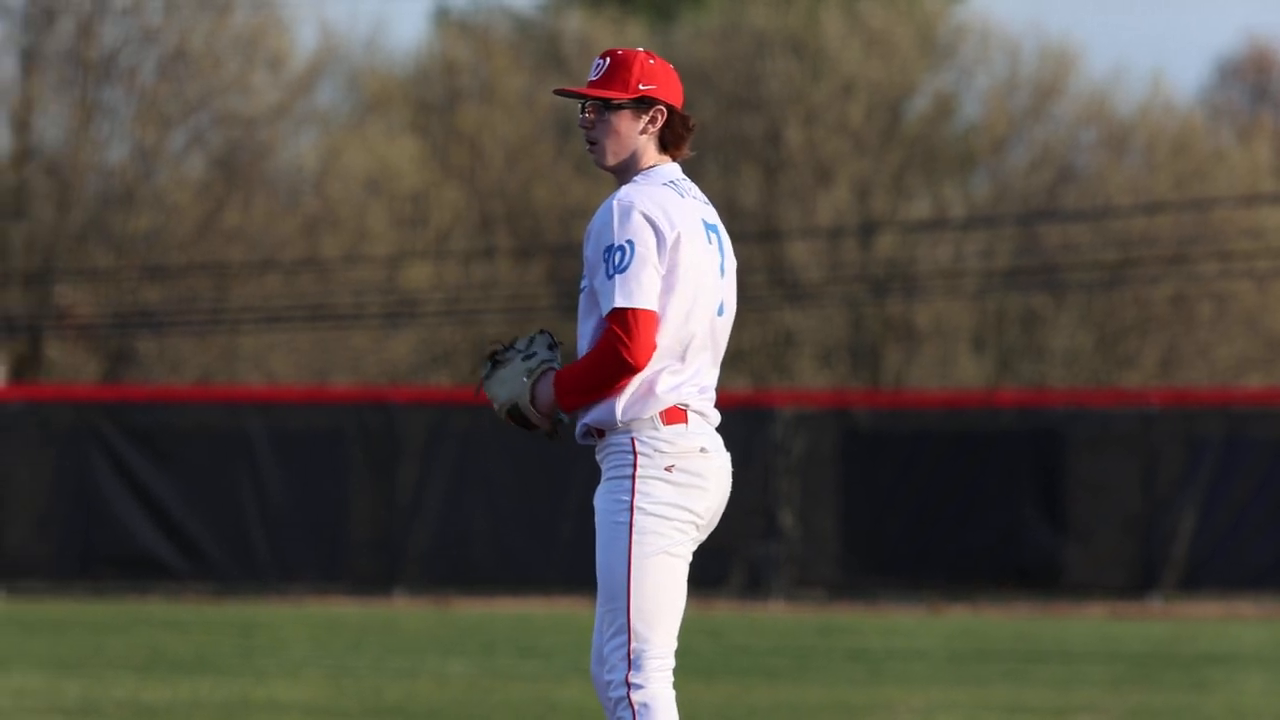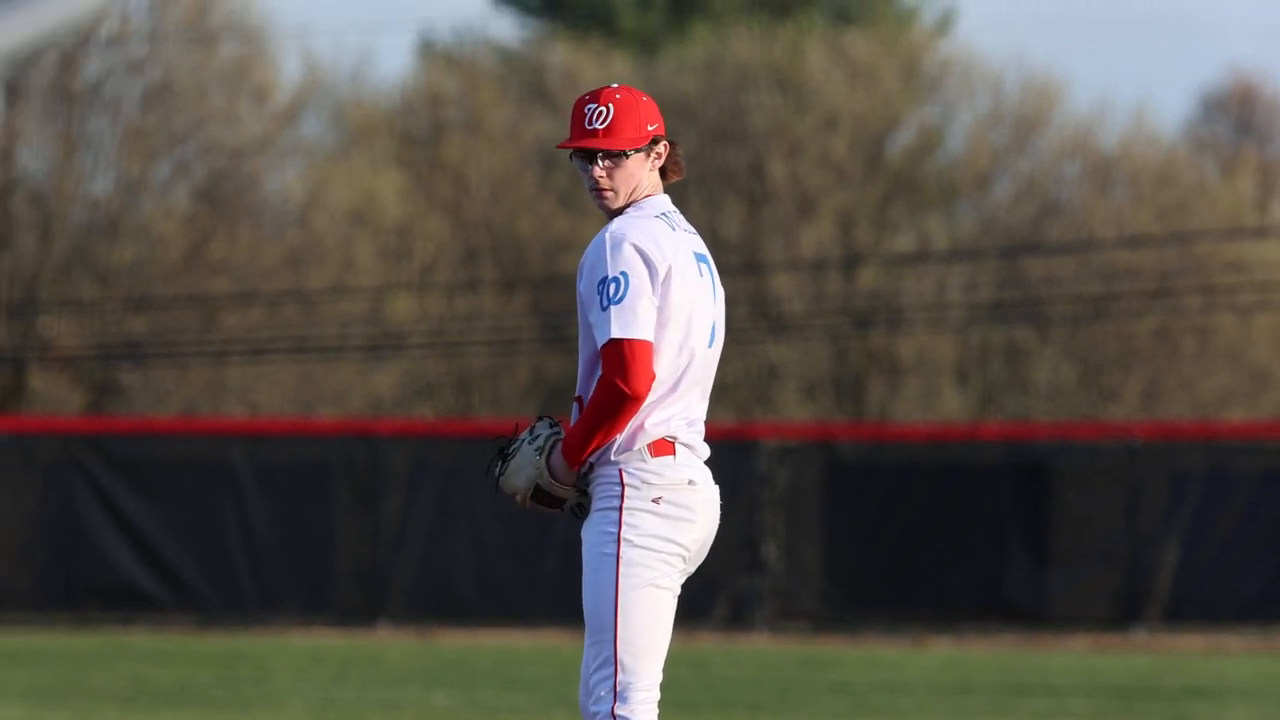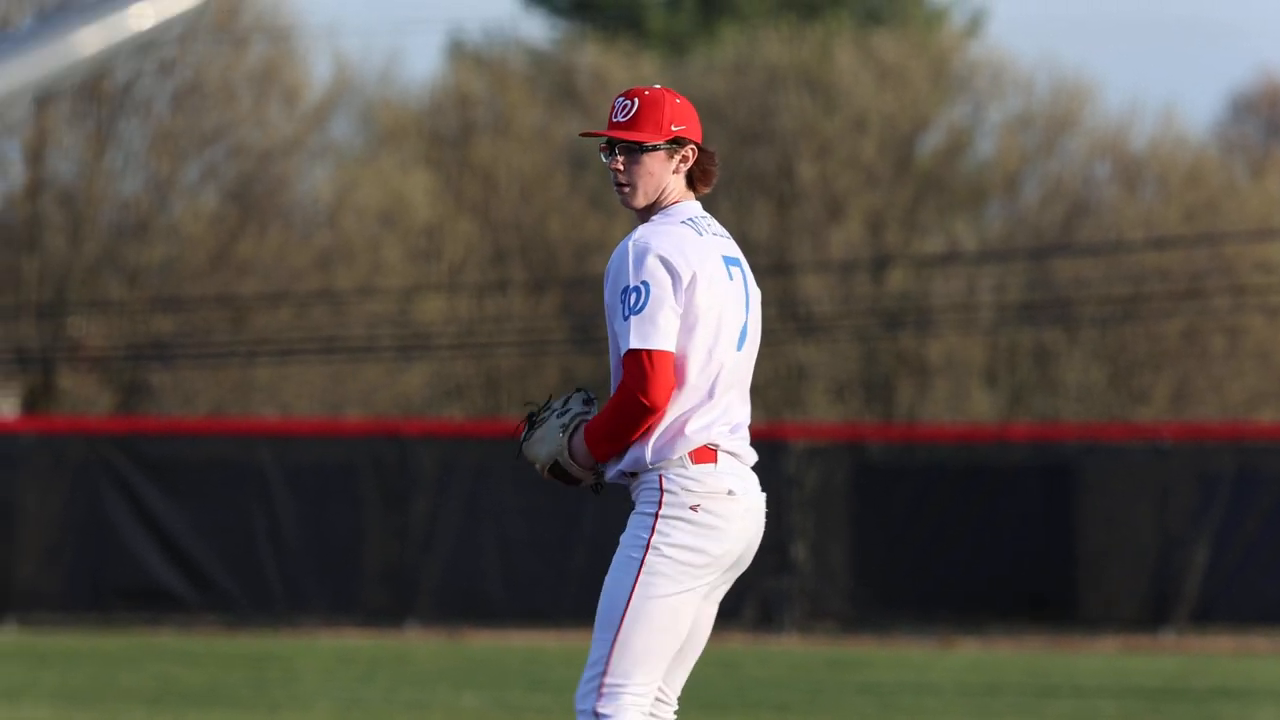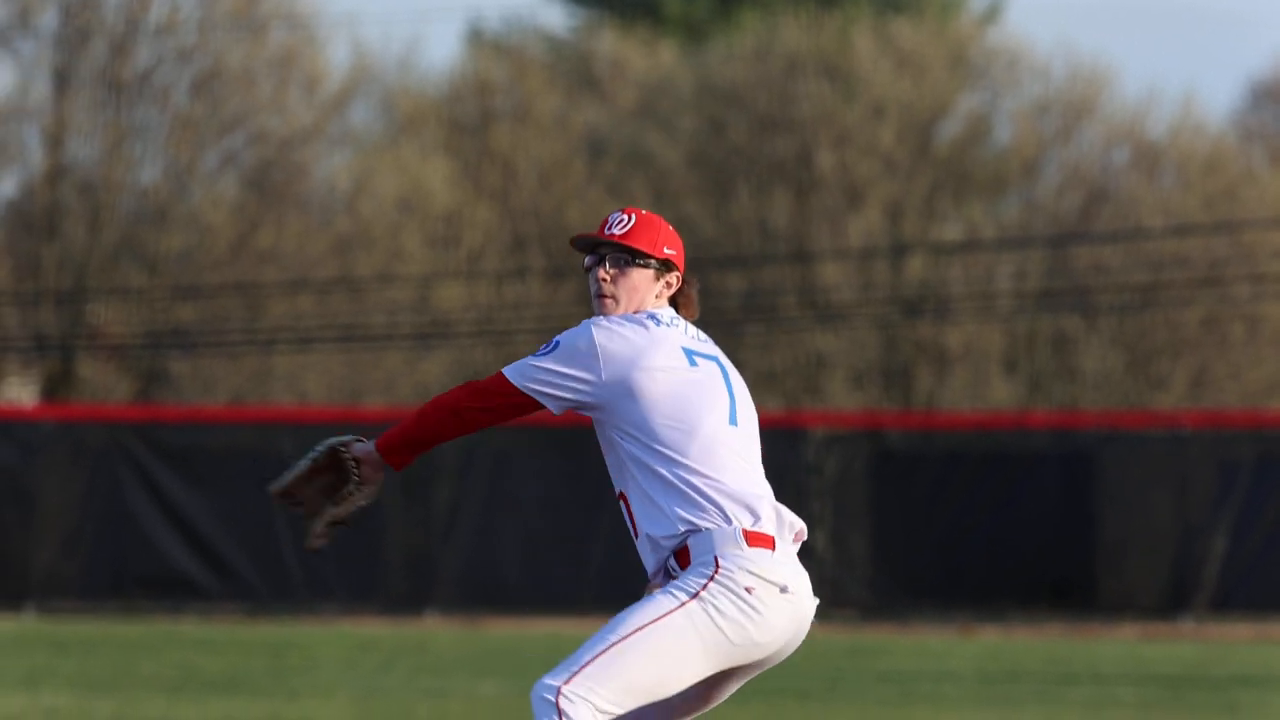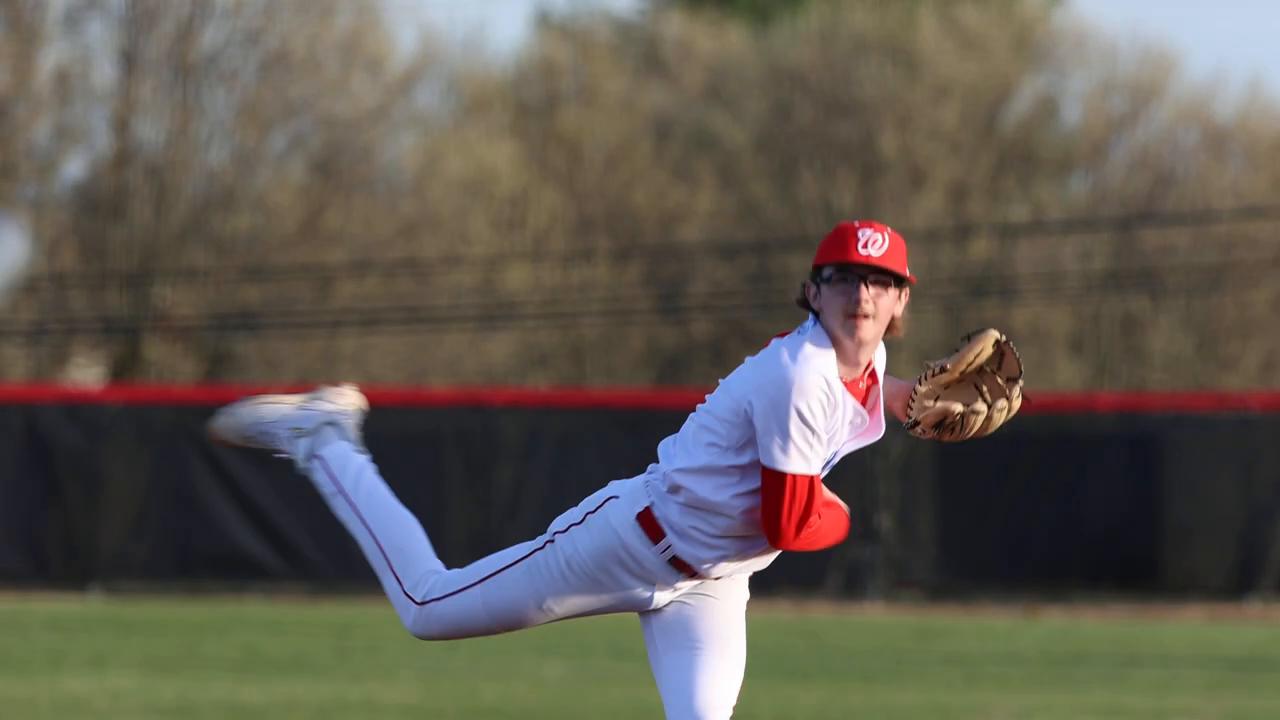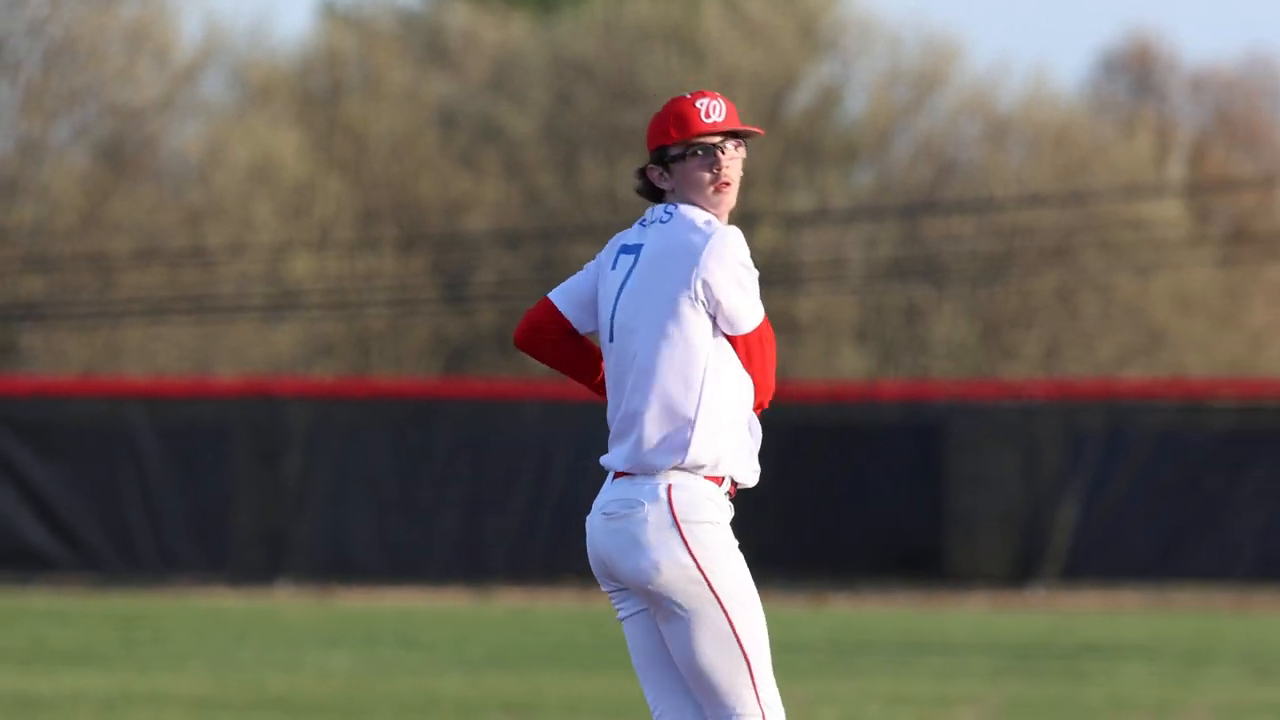
dt=0.7s
person 1, frame 1
left shoulder: (631, 207)
right shoulder: (698, 210)
left elbow: (629, 346)
left wrist: (556, 393)
right wrist: (571, 369)
left hip: (653, 455)
right hip: (696, 449)
right knee: (618, 665)
person 1, frame 2
left shoulder: (623, 241)
right shoulder: (689, 241)
left elbow: (627, 379)
left wrist: (569, 455)
right wrist: (581, 447)
left hip: (639, 488)
right hip: (687, 483)
person 1, frame 3
left shoulder: (648, 247)
right shoulder: (724, 247)
left elbow: (648, 390)
left wrist: (589, 444)
right wrist: (611, 438)
left hip: (687, 500)
right hip: (736, 498)
person 1, frame 4
left shoulder: (602, 342)
right shoulder: (707, 357)
left elbow: (479, 398)
left wrist: (384, 448)
left hip: (735, 586)
right hip: (778, 592)
person 1, frame 5
left shoulder: (864, 358)
right shoulder: (801, 375)
right elbow: (780, 528)
left wrist: (880, 396)
right wrist: (834, 518)
left hip: (709, 579)
right hip: (633, 539)
right knee: (430, 607)
right ankle: (323, 434)
person 1, frame 6
left shoulder: (631, 248)
right shoulder: (712, 243)
left elbow: (534, 333)
right elbow: (756, 380)
right wrist: (728, 405)
left hip: (618, 518)
right hip: (677, 517)
